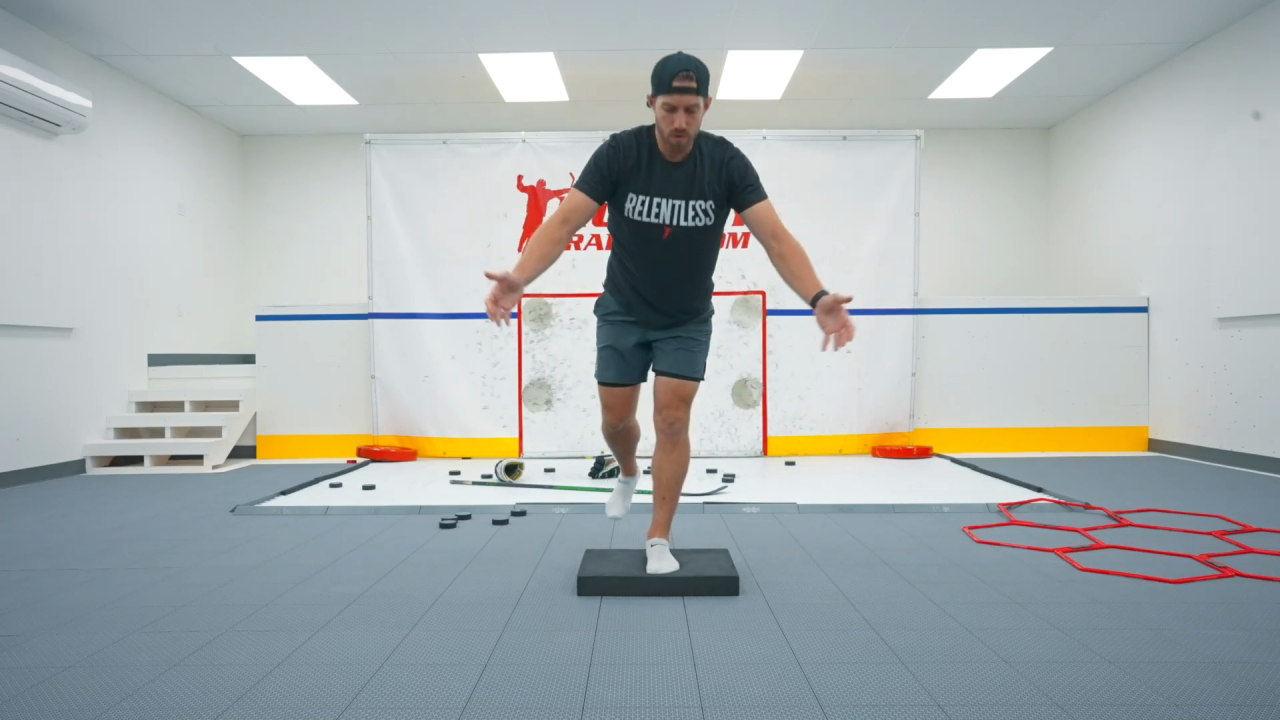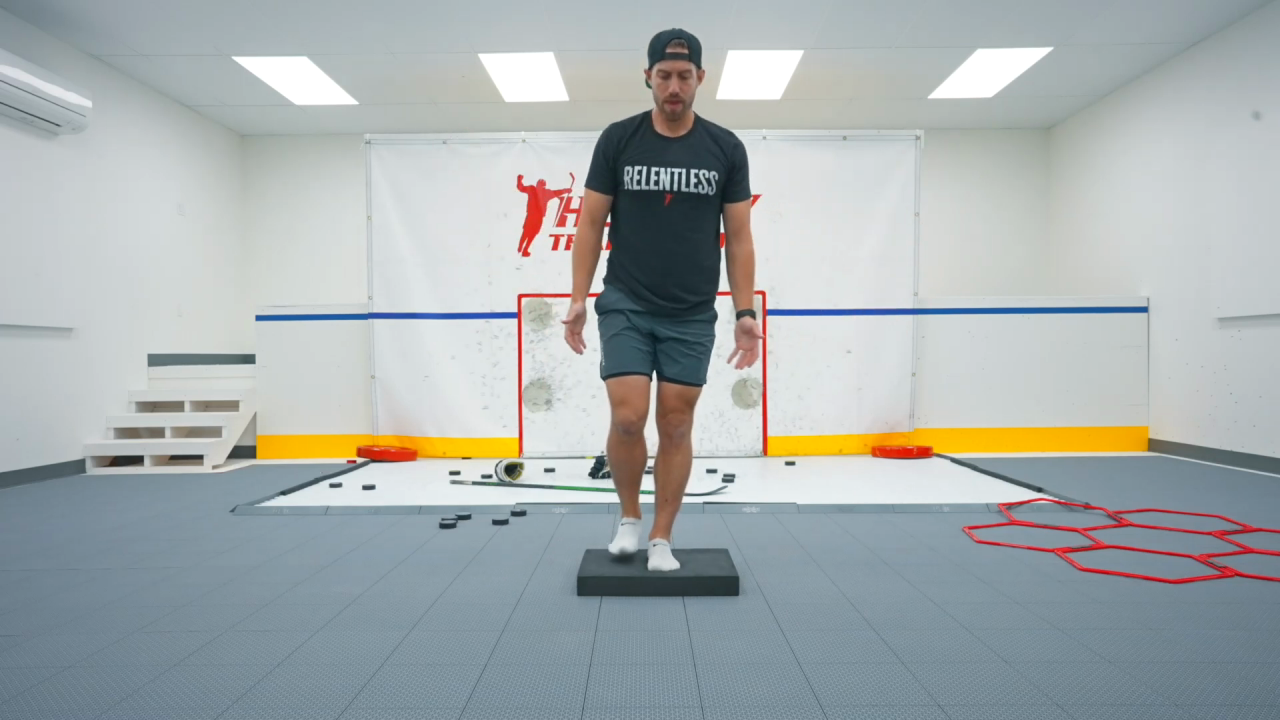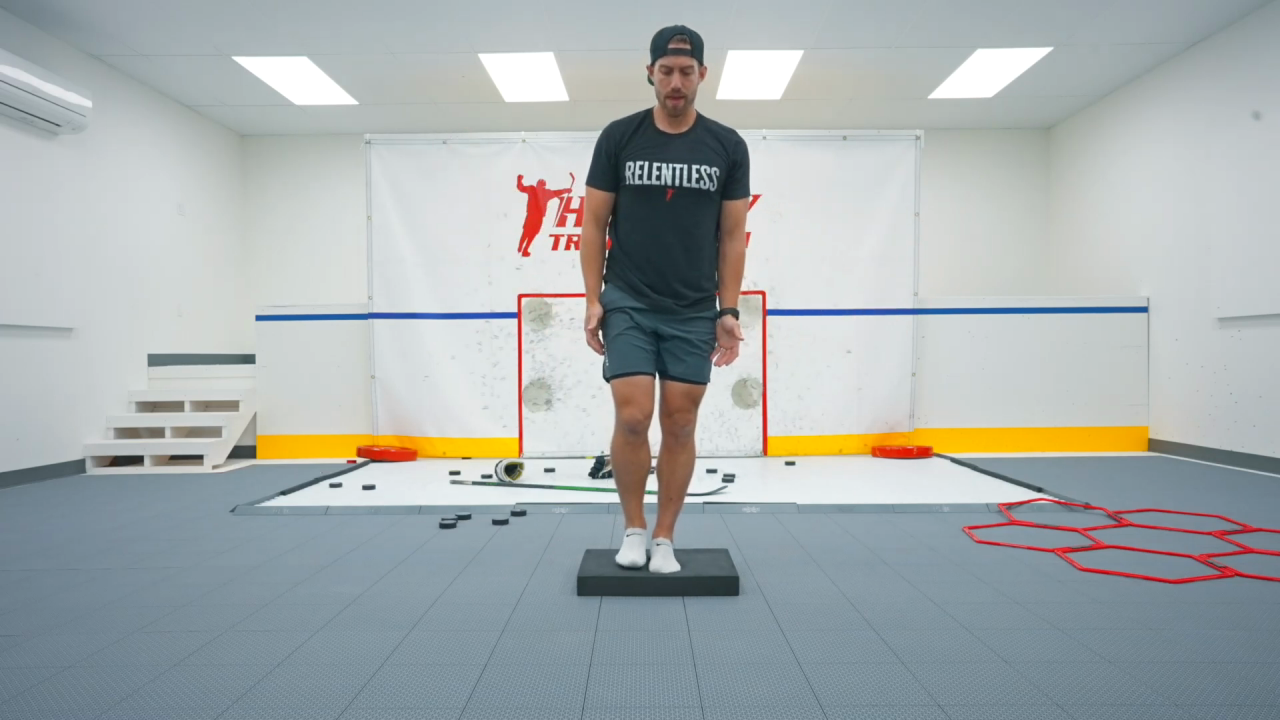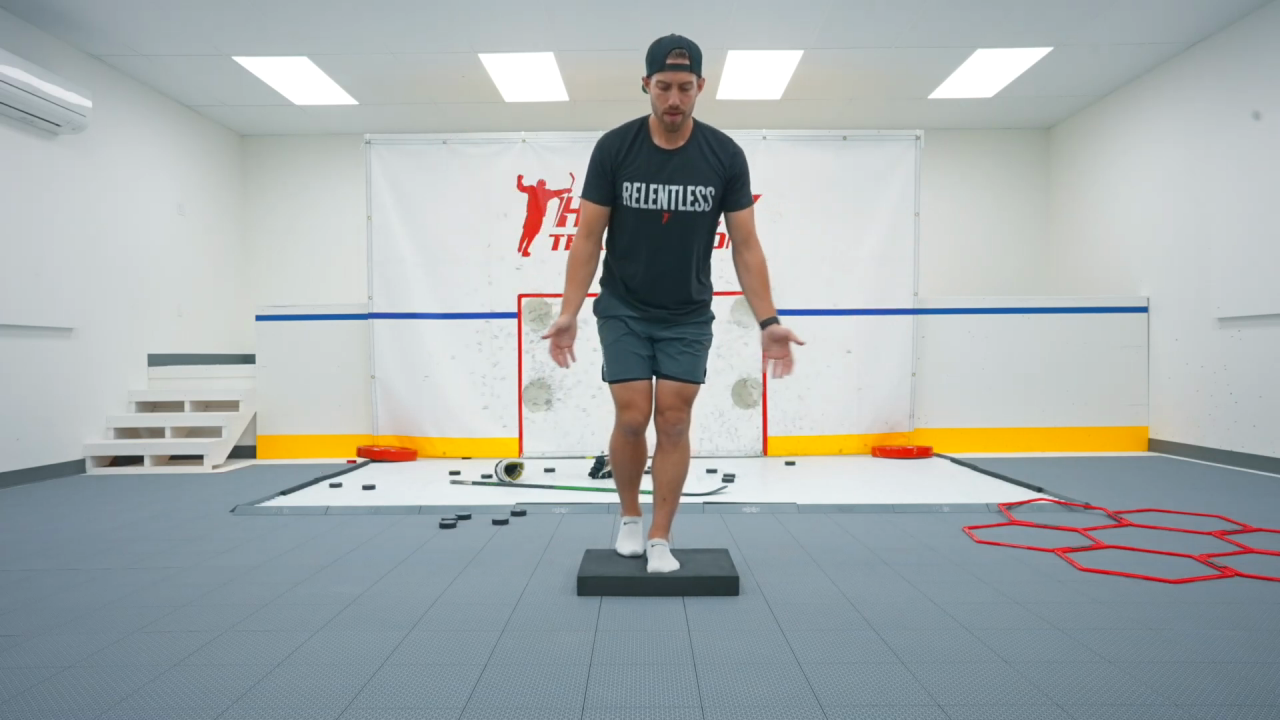
dt=0.5s
person 1, frame 1
left shoulder: (727, 162)
right shoulder: (618, 152)
left elbow: (774, 236)
right elbow: (565, 222)
left wrist: (817, 298)
right wrist: (519, 278)
left hip: (687, 318)
right hip: (623, 311)
left knee: (672, 422)
right knee: (616, 419)
left ankle: (658, 540)
right ankle: (627, 474)
person 1, frame 2
left shoulder: (726, 148)
right shoulder: (618, 139)
left elbow: (739, 237)
right elbow: (590, 225)
left wrist: (745, 311)
right wrist: (577, 299)
left hip: (691, 313)
right hip: (625, 306)
left knee: (675, 426)
right knee: (628, 419)
left ankle: (661, 539)
right ankle: (629, 518)
person 1, frame 3
left shoulder: (727, 146)
right shoulder: (618, 137)
left elbow: (732, 235)
right elbow: (594, 225)
left wrist: (728, 309)
right wrist: (593, 300)
left hip: (693, 311)
right hip: (628, 304)
left knee: (680, 425)
right knee: (633, 418)
left ankle: (664, 539)
right ankle: (633, 530)
person 1, frame 4
left shoulder: (725, 155)
right shoulder: (614, 148)
left elbow: (745, 244)
right elbow: (588, 237)
left wrist: (768, 321)
right wrist: (569, 312)
left hip: (688, 315)
right hip: (624, 310)
left knee: (674, 424)
right knee: (632, 420)
left ankle: (659, 539)
right ankle: (630, 518)
